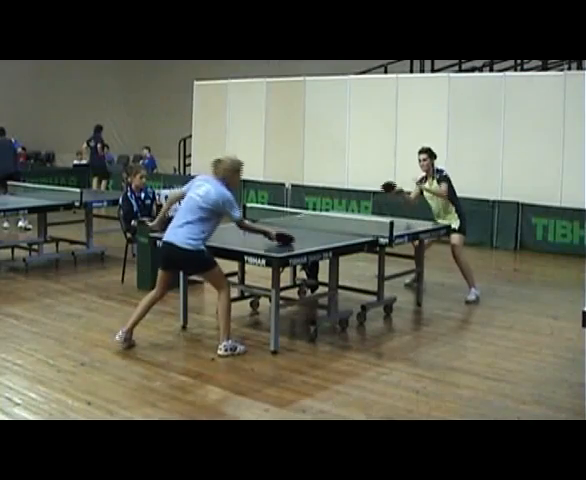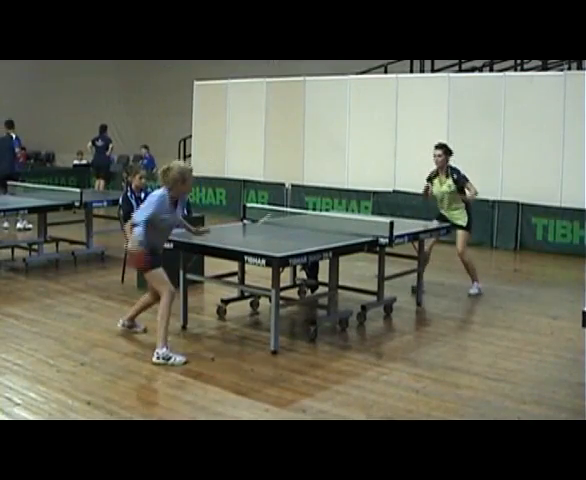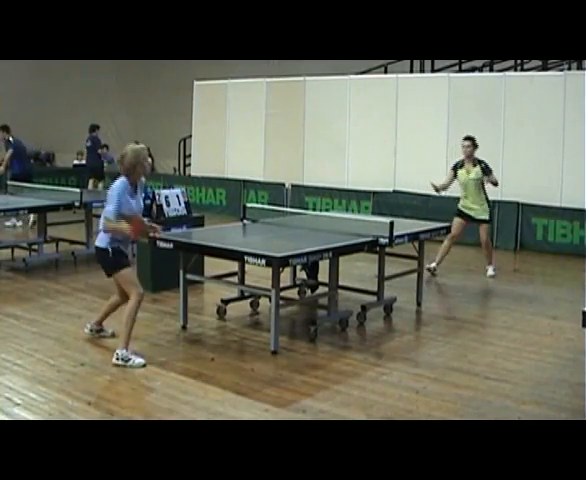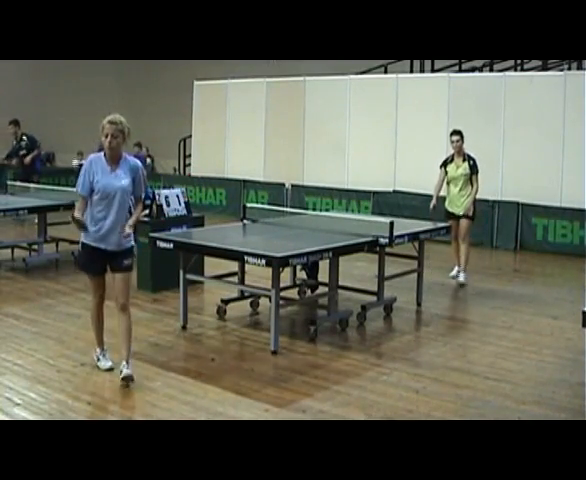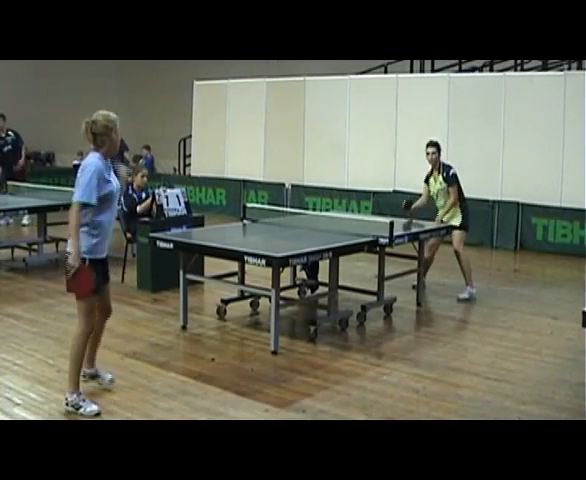
dt=1s
person 1, frame 1
left shoulder: (201, 180)
right shoulder: (224, 196)
left elbow: (173, 198)
right elbow: (243, 225)
left wrist: (158, 220)
right wrist: (267, 232)
left hip: (169, 242)
right hip: (191, 249)
left knee: (159, 290)
right knee: (223, 288)
left ankle: (126, 333)
right ankle: (226, 343)
person 1, frame 2
left shoulder: (180, 197)
right shoulder: (157, 199)
right elbow: (131, 224)
left wrist: (192, 229)
right wrist: (132, 243)
left hip: (154, 249)
right hip: (142, 250)
left knee: (156, 293)
right knee: (168, 292)
left ankle: (127, 321)
right ankle: (162, 350)
person 1, frame 3
left shoulder: (140, 184)
right shoulder: (118, 189)
right elbow: (107, 226)
left wrist: (148, 226)
right wrist: (122, 228)
left hip: (120, 247)
right hip: (108, 248)
left knee: (124, 294)
right knee: (136, 294)
left ankle: (95, 326)
right ankle: (123, 352)
person 1, frame 4
left shoulder: (134, 166)
right shoulder: (92, 163)
left elbow: (139, 204)
right elbow: (82, 199)
left wrist: (131, 223)
right wrist: (79, 216)
left hip: (121, 244)
right hip: (93, 242)
left knee: (122, 304)
right knee: (98, 299)
left ankle: (126, 364)
right ankle: (101, 351)
person 1, frame 5
left shoulder: (102, 163)
right shoulder: (95, 165)
right elbow: (77, 209)
right wrist: (75, 251)
left hip: (97, 253)
right hip: (86, 254)
left knee: (104, 311)
right knee: (86, 323)
left ankle: (89, 368)
right ankle: (72, 395)
person 2, frame 1
left shoulder: (441, 174)
right shoulder: (423, 180)
left elbow: (444, 193)
right elbow: (413, 197)
left wrist: (425, 187)
right wrist: (398, 191)
left hip: (455, 219)
right hip: (440, 220)
left knee: (457, 253)
left ankle: (473, 289)
right ankle: (418, 278)
person 2, frame 2
left shoulder: (456, 174)
right shoulder: (432, 176)
left elbow: (473, 190)
right elbow: (428, 195)
left wrist: (469, 197)
right wrist: (426, 192)
left hip: (461, 216)
right hip: (444, 215)
left knee: (461, 251)
right knee: (427, 245)
left ankle: (476, 284)
person 2, frame 3
left shoulder: (482, 165)
right shoulder: (457, 166)
left elbow: (495, 183)
right elbow: (447, 183)
left wrist: (491, 180)
right wrist: (439, 187)
left hip: (481, 208)
right hip: (464, 207)
left knee: (485, 241)
right knee: (451, 236)
left ankle: (490, 266)
right ankle: (435, 264)
person 2, frame 4
left shoulder: (470, 161)
right shoulder: (447, 162)
left elbow: (475, 184)
right elbow: (440, 182)
left wrist: (471, 202)
right wrist: (434, 199)
left hip: (466, 204)
right hip: (451, 204)
left knee: (463, 238)
right knee: (454, 238)
left ankle: (463, 273)
right ankle: (457, 266)
person 2, frame 5
left shoulder: (448, 171)
right shoulder: (429, 175)
left elbow: (454, 198)
right elbow: (424, 198)
left wrist: (441, 217)
right wrist: (412, 207)
left hip: (458, 213)
right hip: (443, 214)
left knee: (457, 248)
right knee: (430, 245)
left ankle: (470, 288)
right ankle: (422, 278)
